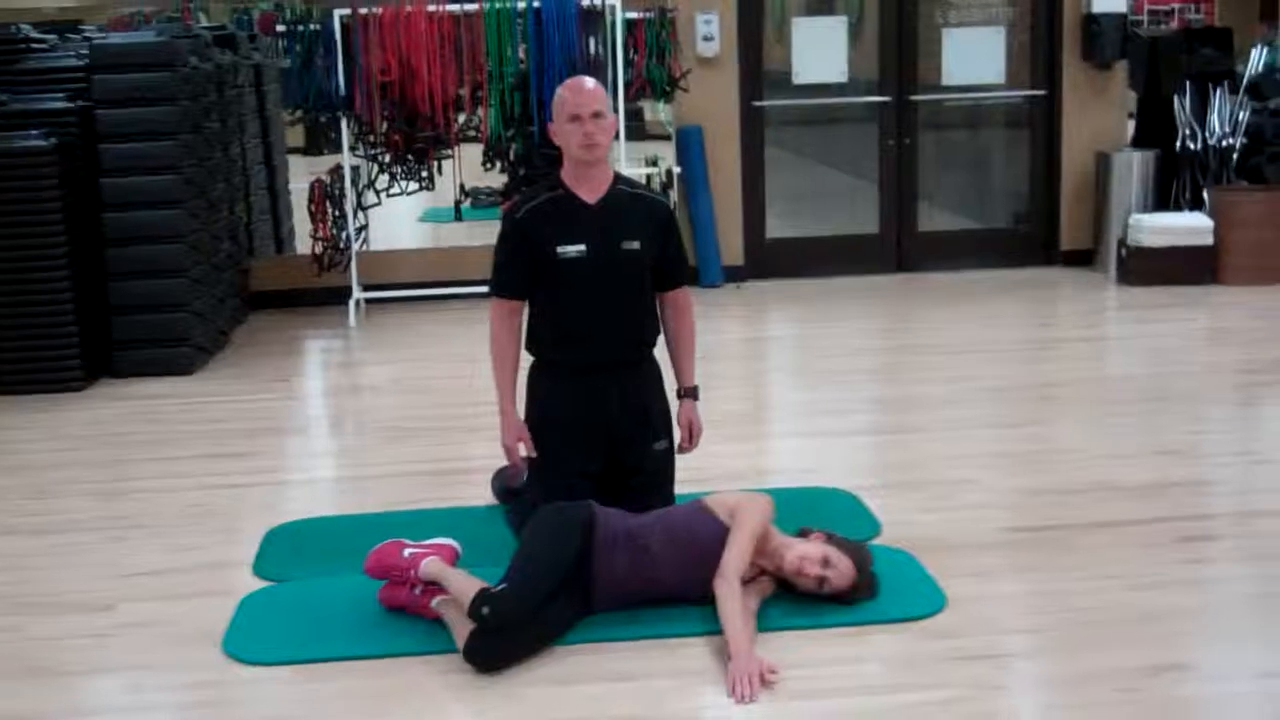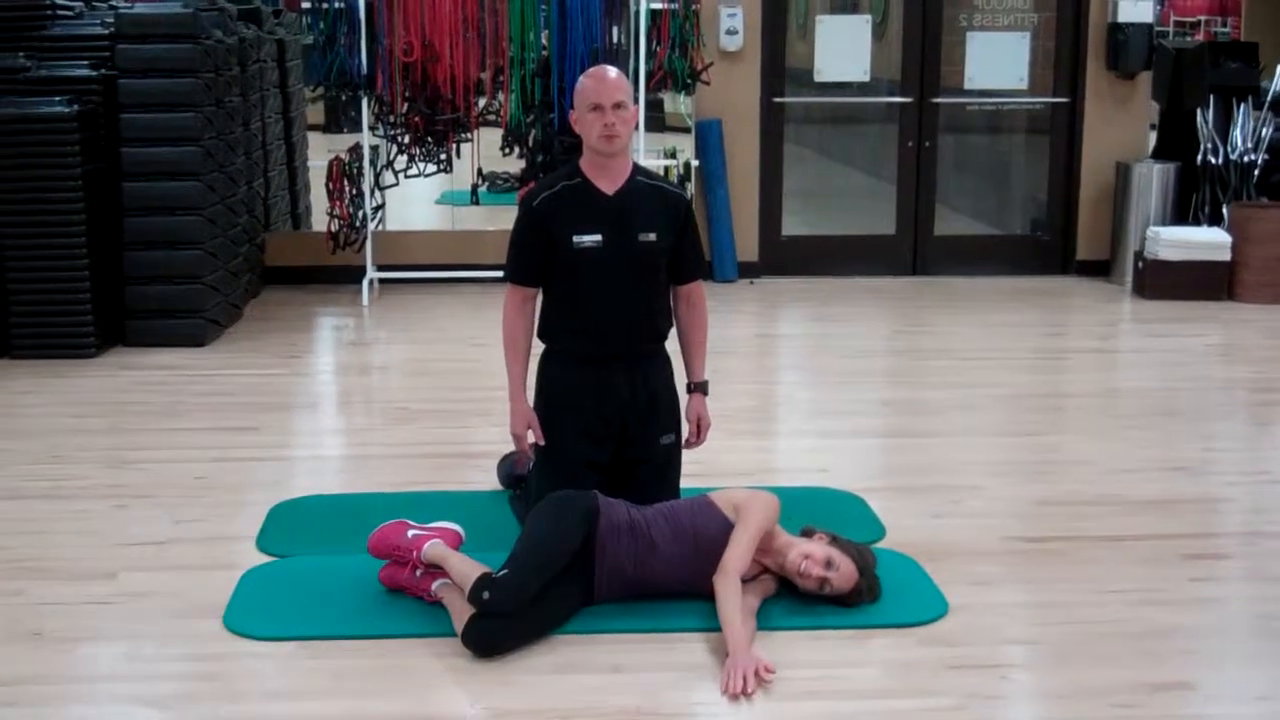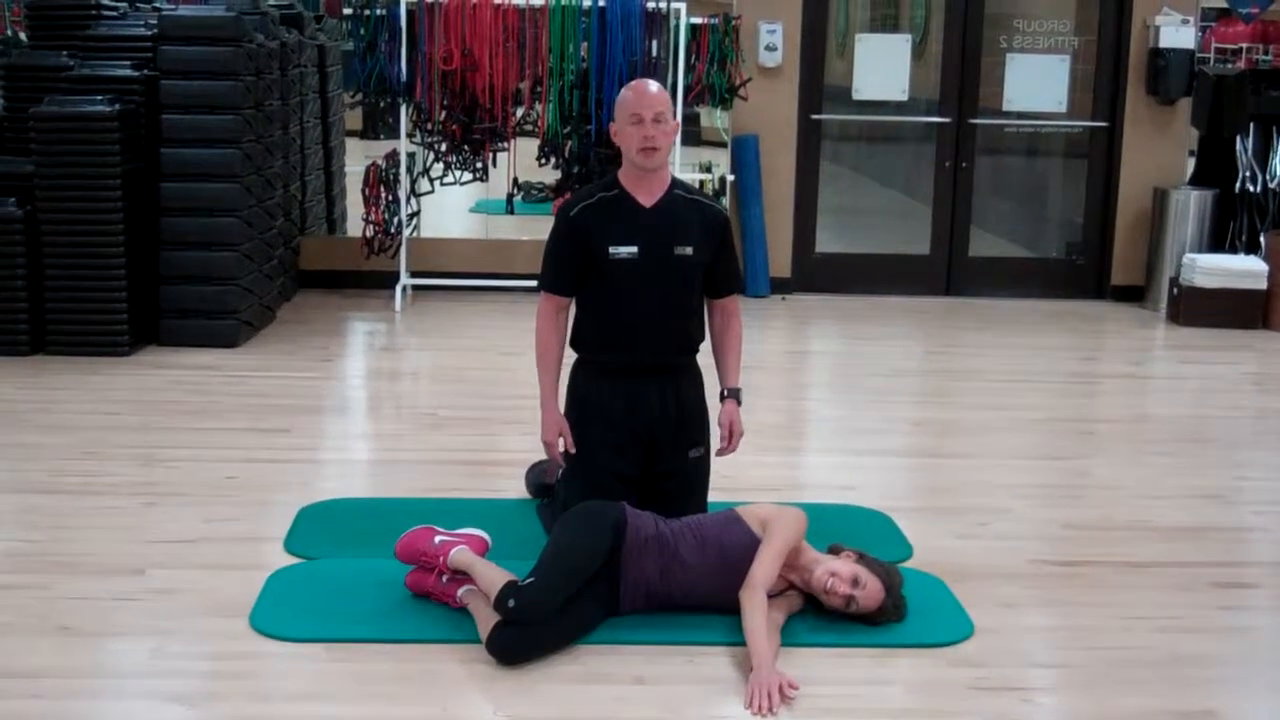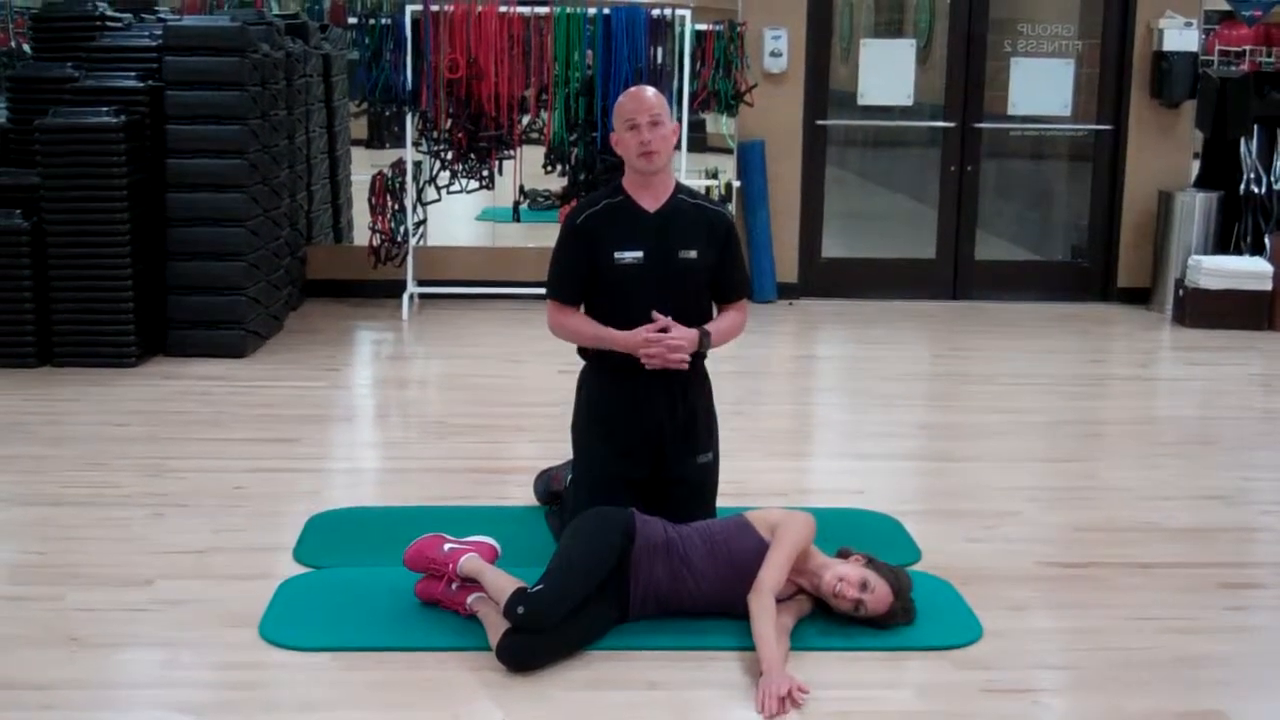
dt=1s
person 1, frame 1
left shoulder: (763, 584)
right shoulder: (759, 508)
left elbow: (739, 603)
right elbow: (725, 578)
left wrist: (742, 652)
right wrist: (742, 652)
left hip: (589, 595)
right hip: (579, 532)
left knee: (487, 654)
right knee: (501, 613)
left ankle: (435, 598)
right ankle: (426, 563)
person 1, frame 2
left shoulder: (764, 584)
right shoulder: (764, 505)
left elbow: (740, 602)
right elbow: (725, 575)
left wrist: (741, 651)
right wrist: (739, 652)
left hip: (592, 587)
right hip: (582, 521)
left knee: (486, 640)
right knee: (503, 597)
left ankle: (436, 582)
right ankle: (430, 544)
person 1, frame 3
left shoulder: (791, 599)
right shoulder: (791, 520)
left elbow: (764, 616)
right elbow: (752, 590)
left wrist: (763, 667)
right wrist: (763, 666)
left hip: (618, 596)
right hip: (609, 530)
left knee: (510, 647)
right knee: (527, 605)
left ankle: (462, 588)
right ankle: (455, 551)
person 1, frame 4
left shoulder: (799, 603)
right shoulder: (800, 525)
left elbow: (775, 622)
right elbow: (759, 594)
left wrist: (772, 671)
right wrist: (773, 669)
left hip: (628, 601)
right hip: (619, 536)
left knee: (520, 653)
right knee: (536, 611)
left ankle: (470, 595)
right ankle: (464, 559)
person 2, frame 1
left shoulder: (652, 210)
right shoulder: (527, 217)
left elbow: (675, 302)
right elbow: (506, 315)
left wrist: (688, 393)
right wrist: (508, 411)
left hip: (638, 387)
right hip: (560, 391)
right ankle: (517, 484)
person 2, frame 2
left shoulder: (669, 201)
right shoulder: (544, 203)
left elbow: (689, 296)
right elbow: (520, 301)
left wrist: (697, 387)
right wrist: (518, 397)
left hip: (648, 379)
right hip: (569, 380)
right ankle: (525, 473)
person 2, frame 3
left shoulder: (707, 216)
right shoulder: (581, 214)
left elbow: (724, 308)
right elbow: (552, 309)
left wrist: (731, 393)
right wrist: (550, 406)
left hip: (679, 392)
right hip: (600, 391)
right ankle: (555, 481)
person 2, frame 4
left shoulder: (712, 220)
right shoulder: (588, 220)
left elbow: (736, 312)
right elbow: (560, 317)
left wrist: (698, 337)
right wrist: (628, 341)
left hip: (686, 395)
right hip: (609, 394)
right ankle: (565, 488)
